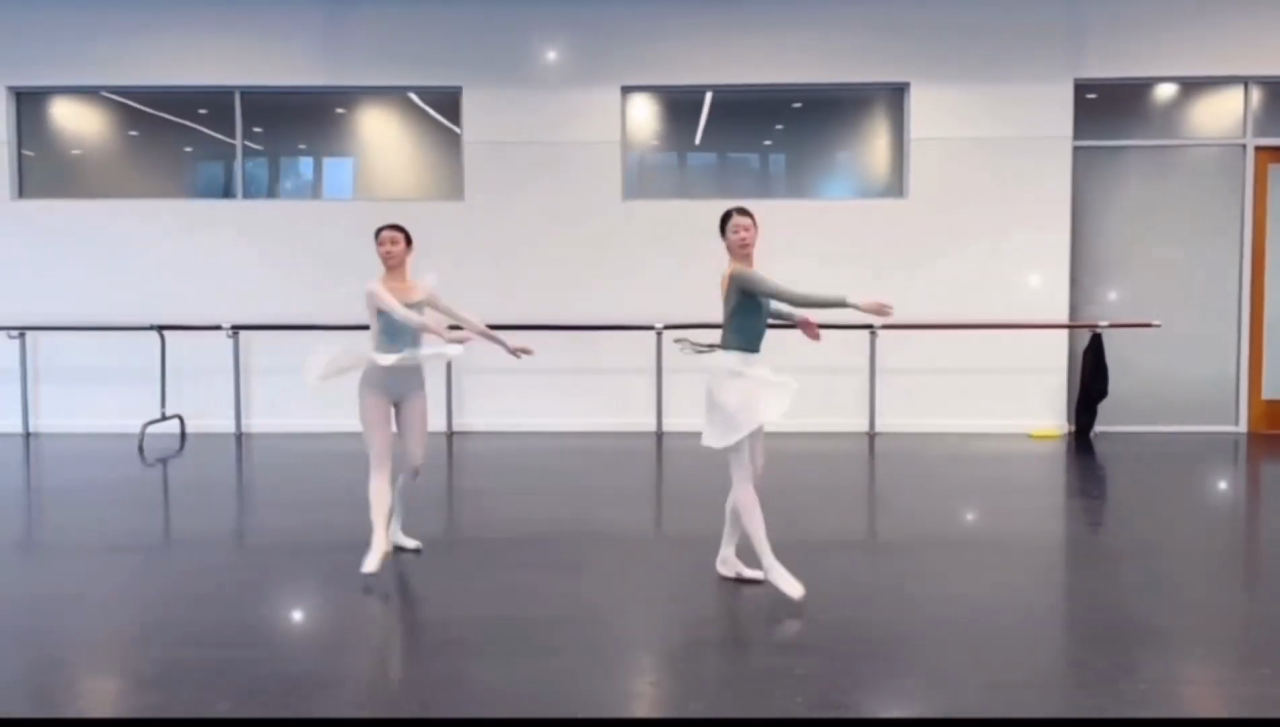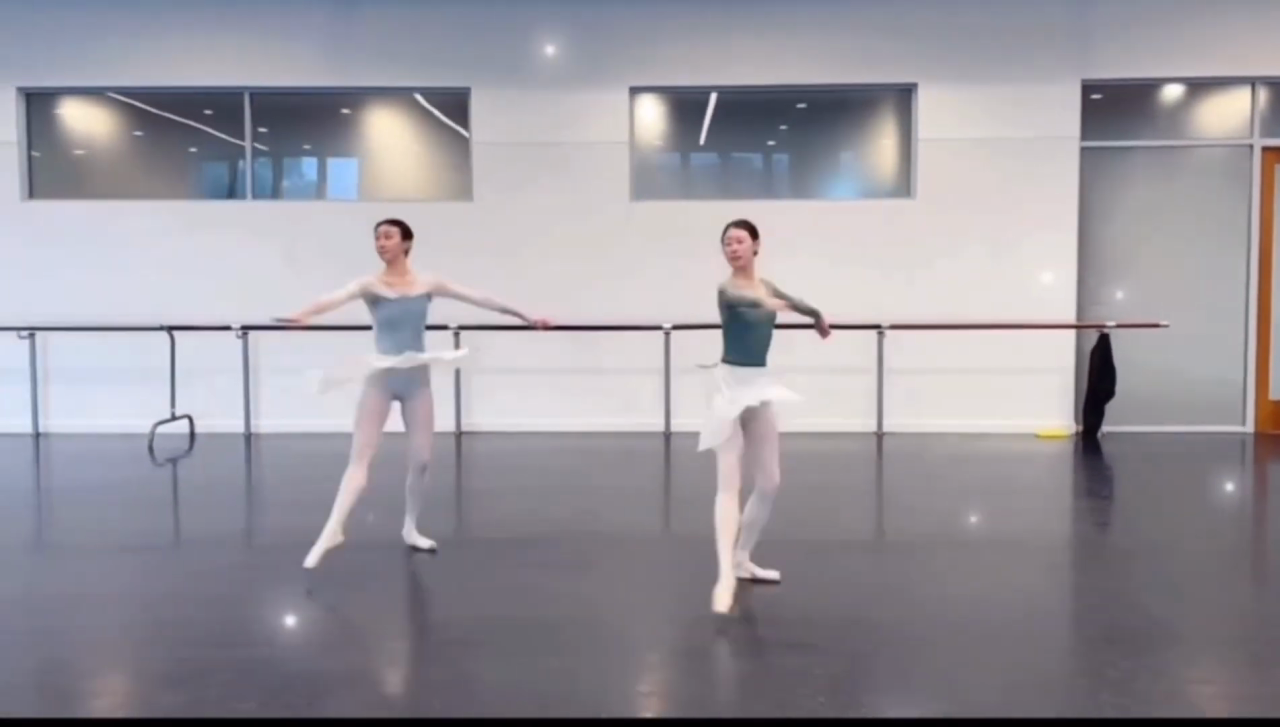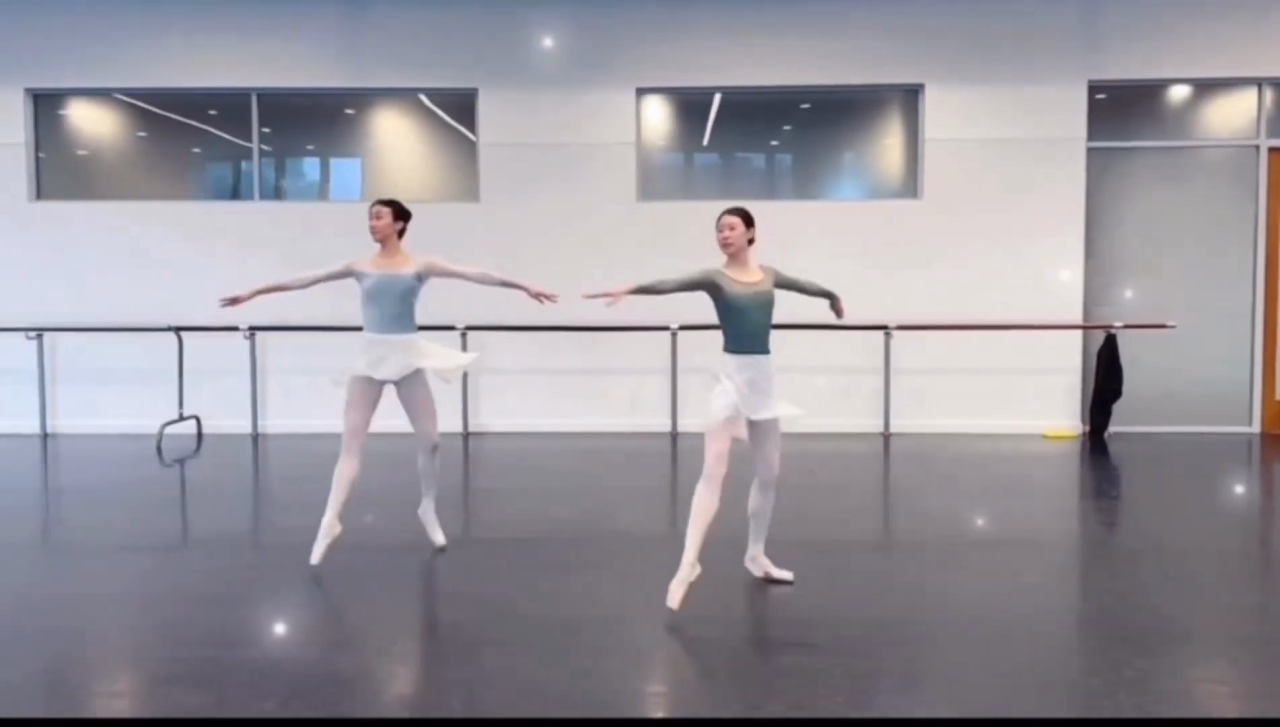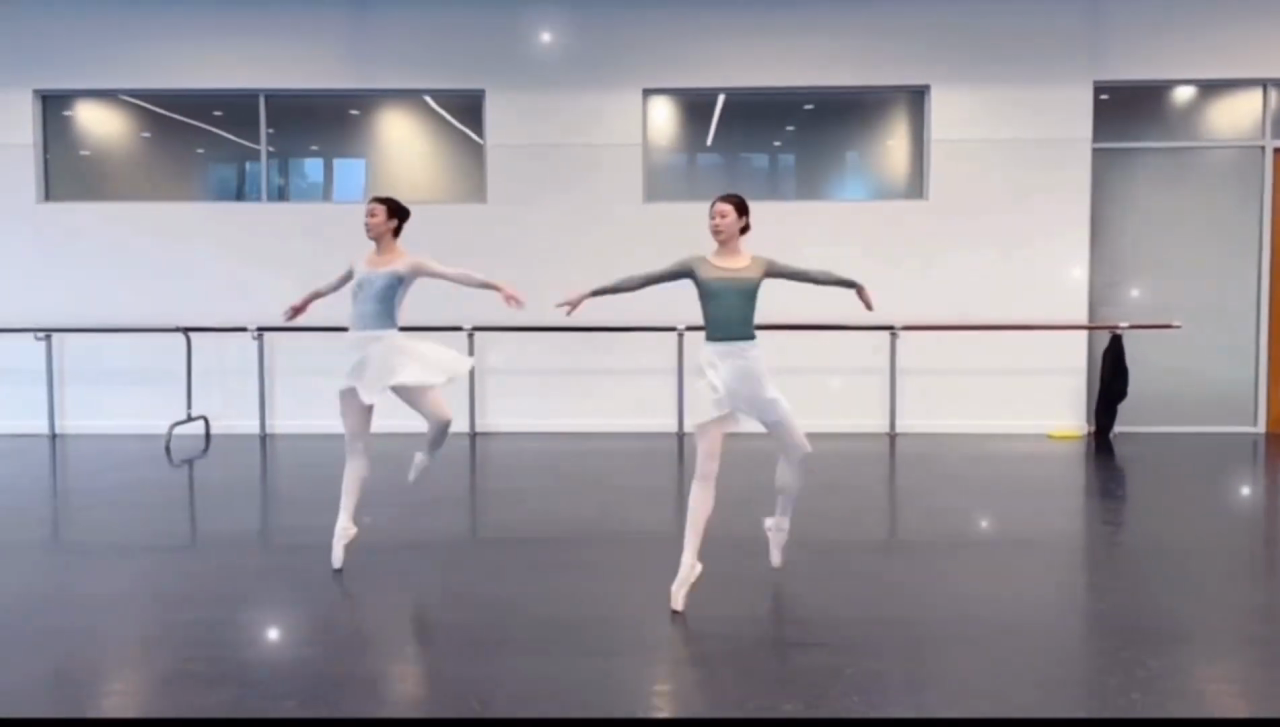
dt=0.1s
person 1, frame 1
left shoulder: (742, 274)
right shoulder: (741, 274)
right elbow: (797, 298)
left wrist: (799, 321)
right wrist: (858, 303)
left hip: (745, 374)
right hip: (733, 373)
left knee: (748, 474)
right knee: (745, 477)
left ankle: (727, 556)
right ankle: (769, 564)
person 1, frame 2
left shoulder: (765, 285)
right shoulder: (729, 287)
left elbow: (797, 303)
right elbow: (743, 301)
right wrist: (766, 305)
left hip: (760, 387)
right hip: (731, 387)
left knee: (769, 483)
right knee: (729, 484)
left ankle: (740, 557)
right ankle: (725, 575)
person 1, frame 3
left shoulder: (768, 275)
right shoulder: (713, 277)
left elbow: (810, 286)
right elbow: (666, 284)
left wrist: (832, 296)
right wrist: (630, 289)
left hip: (761, 376)
right hip: (730, 375)
left knee: (769, 474)
right knee: (712, 475)
left ankle: (756, 555)
right ankle: (688, 565)
person 1, frame 4
left shoulder: (762, 265)
right shoulder: (697, 265)
left elbow: (814, 276)
right elbow: (642, 278)
left wrist: (855, 285)
right wrist: (589, 293)
left hip: (751, 367)
right hip: (715, 366)
left knee: (796, 450)
right knee: (705, 472)
left ankle: (779, 523)
right ankle: (687, 563)
person 2, frame 1
left shoulder: (423, 291)
right shoulder: (377, 289)
left elbow: (463, 318)
right elbow: (403, 316)
left wrist: (504, 343)
right wrist: (443, 332)
left hip: (410, 381)
right hip: (378, 382)
left knee: (414, 463)
right knee: (380, 463)
left ankle: (393, 527)
right ankle: (379, 539)
person 2, frame 2
left shoulder: (428, 283)
right shoulder: (369, 285)
left elbow: (479, 299)
right elbow: (334, 299)
left wrist: (526, 317)
right wrist: (304, 314)
left hip: (417, 380)
right hip: (380, 378)
left knee: (421, 461)
right knee: (360, 460)
left ankle: (411, 528)
right ankle: (332, 531)
person 2, frame 3
left shoulder: (421, 265)
right shoulder: (359, 265)
left elbow: (476, 275)
right elbow: (307, 279)
left wrist: (524, 287)
right wrist: (254, 291)
left hip: (408, 360)
right hip: (371, 359)
left knee: (430, 441)
right knee: (351, 446)
left ankle: (428, 508)
right ankle: (329, 522)
person 2, frame 4
left shoulder: (408, 263)
right shoulder: (360, 264)
left elbow: (457, 274)
right elbow: (333, 284)
left wrist: (499, 287)
right wrist: (305, 301)
left hip: (393, 355)
right hip: (358, 359)
left knee: (442, 418)
right knee: (355, 450)
left ankle: (425, 456)
right ankle: (344, 525)
